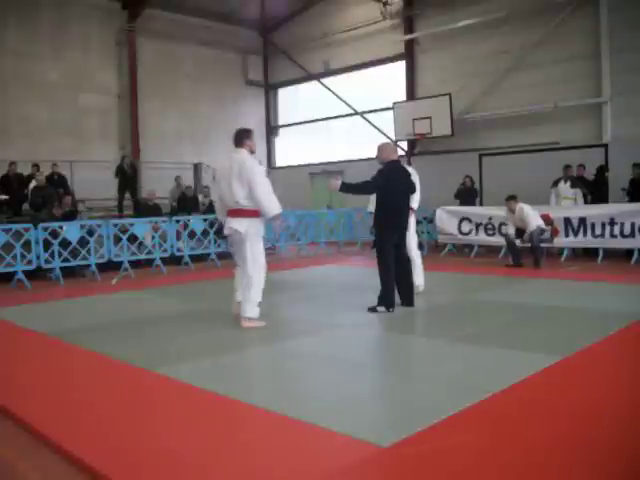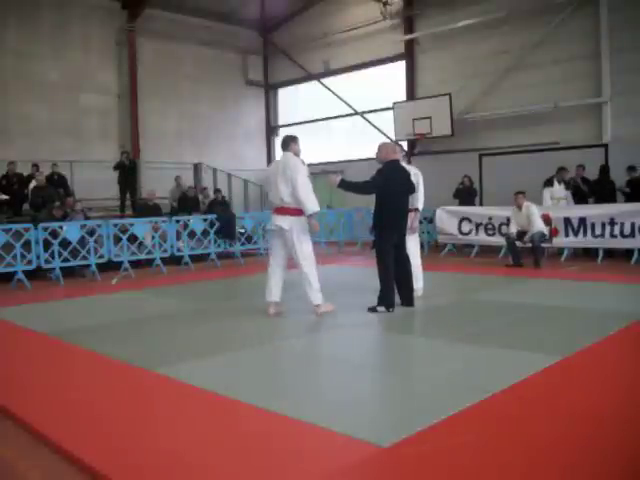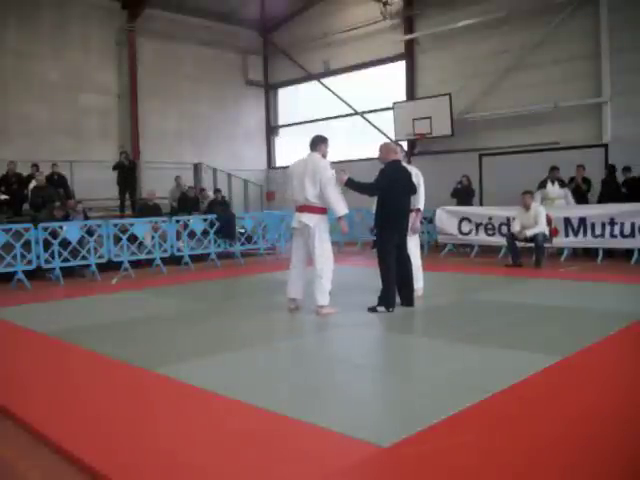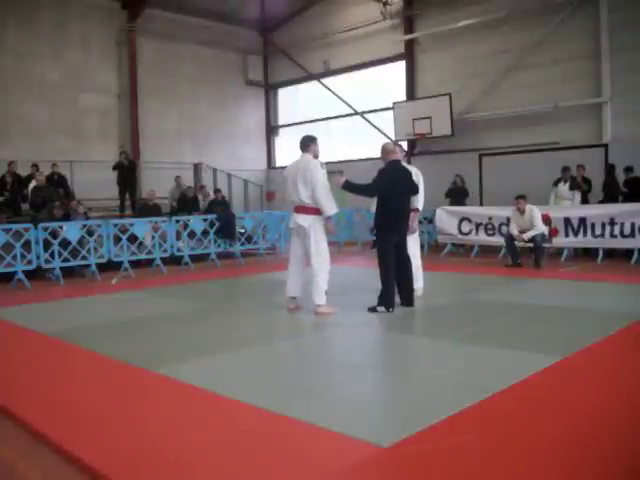
dt=0.7s
person 1, frame 1
left shoulder: (223, 165)
right shoulder: (251, 162)
left elbow: (219, 196)
right elbow: (262, 191)
left wrist: (225, 219)
right wrist: (275, 215)
left hip: (232, 219)
right hip: (250, 221)
left knee: (243, 266)
right knee: (255, 268)
left ankle: (240, 302)
right ankle: (249, 316)
person 1, frame 2
left shoulder: (273, 167)
right shoulder: (295, 163)
right elbow: (302, 190)
right wrist: (311, 216)
left hip: (277, 217)
right hip: (294, 218)
left knee: (276, 262)
right knee: (307, 261)
left ankle: (273, 304)
right ankle: (318, 303)
person 1, frame 3
left shoulder: (295, 166)
right shoulder: (322, 164)
left elbow: (292, 193)
right elbow: (331, 192)
right wrist: (341, 217)
left hip: (299, 215)
right hip: (316, 217)
left knee: (298, 260)
right knee: (323, 261)
left ankle: (293, 300)
right ankle: (322, 304)
person 1, frame 4
left shoulder: (291, 168)
right shoulder: (314, 164)
left elbow: (290, 194)
right elbow: (321, 192)
right wrist: (329, 217)
left hip: (297, 216)
right hip: (312, 217)
left knee: (296, 259)
right knee: (320, 260)
left ankle: (292, 300)
right ankle: (320, 303)
person 2, frame 1
left shoulder: (386, 172)
right shoulder: (404, 172)
left elbow: (368, 187)
right elbow: (412, 189)
left wrist: (341, 186)
left hip: (386, 224)
right hip: (400, 223)
left knee: (386, 262)
right knee: (401, 259)
left ankle: (387, 302)
right ankle: (407, 298)
person 2, frame 2
left shoulder: (385, 172)
right shoulder: (403, 172)
left elbow: (367, 187)
right elbow: (411, 189)
left wrist: (341, 183)
left hip: (386, 223)
right hip: (399, 222)
left knee: (385, 261)
right knee: (401, 259)
left ankle: (386, 302)
right ankle: (407, 298)
person 2, frame 3
left shoulder: (388, 172)
right shoulder: (404, 171)
left elbow: (372, 189)
right elbow: (412, 190)
left wrist: (348, 181)
left hip: (388, 223)
right hip: (401, 222)
left knee: (387, 261)
right knee: (402, 258)
left ankle: (387, 302)
right ankle: (407, 298)
person 2, frame 4
left shoulder: (386, 172)
right shoulder: (405, 172)
left elbow: (371, 190)
right elbow: (414, 190)
left wrist: (345, 184)
left hip: (387, 223)
right hip: (401, 222)
left knee: (387, 261)
right knee: (402, 258)
left ankle: (387, 302)
right ankle: (407, 298)
person 3, frame 1
left shoulder: (408, 172)
left elbow: (415, 194)
right elbow: (376, 195)
left wrist: (409, 214)
left knee: (411, 249)
left ankle: (417, 283)
person 3, frame 2
left shoulder: (412, 172)
left elbow: (418, 195)
left wrist: (416, 218)
left hip: (407, 217)
left knee: (411, 252)
left ankle: (416, 286)
person 3, frame 3
left shoulder: (413, 172)
right shoulder: (387, 173)
left elbow: (419, 197)
right elbow: (380, 196)
left wrist: (417, 220)
right wrist: (377, 219)
left hip: (407, 218)
right hip: (390, 219)
left knee: (411, 252)
right knee: (391, 253)
left ankle: (416, 286)
right ankle: (396, 285)
person 3, frame 4
left shoulder: (413, 172)
right shoulder: (386, 174)
left elbow: (418, 197)
right elbow: (379, 196)
left wrist: (414, 220)
right wrist: (376, 219)
left hip: (407, 218)
right hip: (390, 220)
left knee: (411, 253)
right knee: (391, 254)
left ankle: (416, 286)
right ankle: (397, 285)
